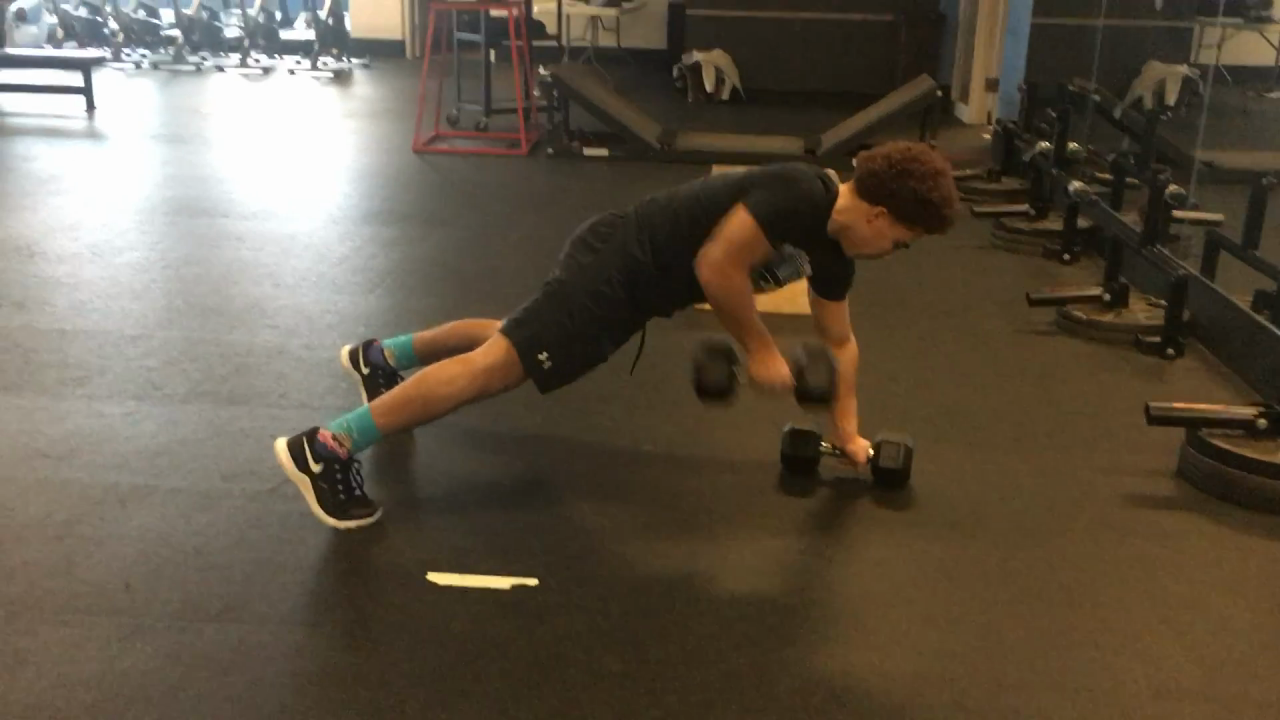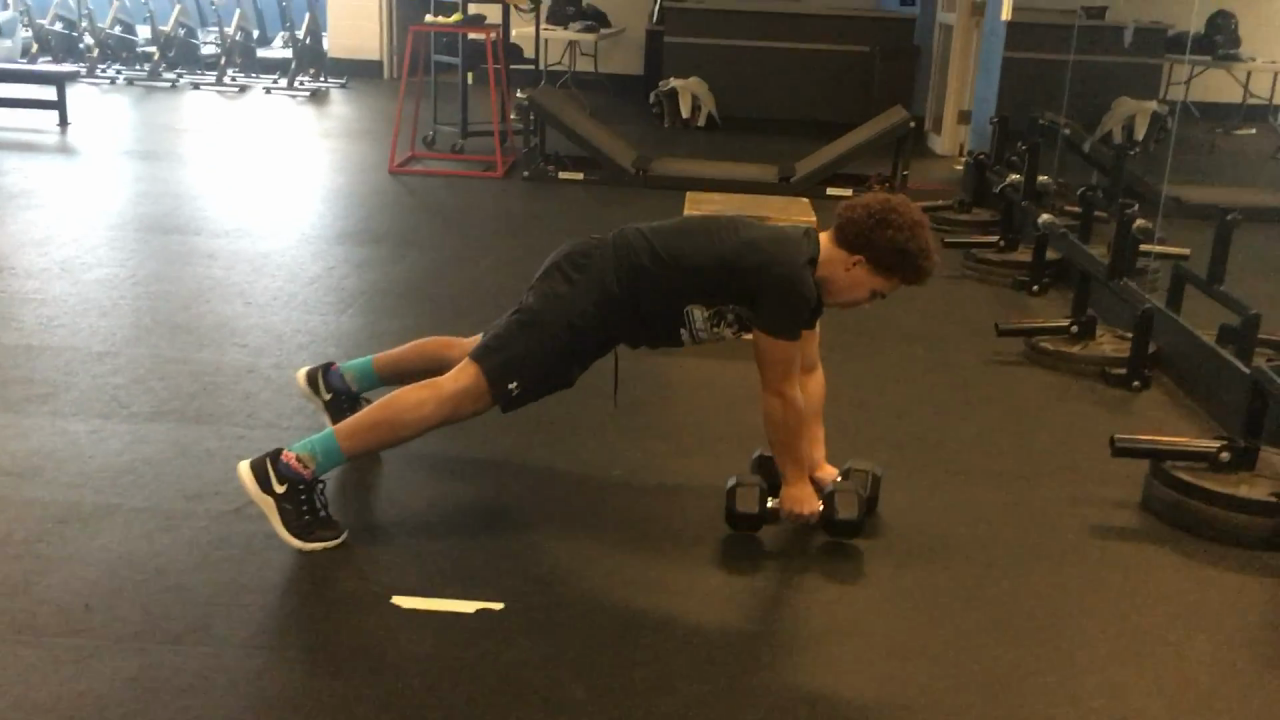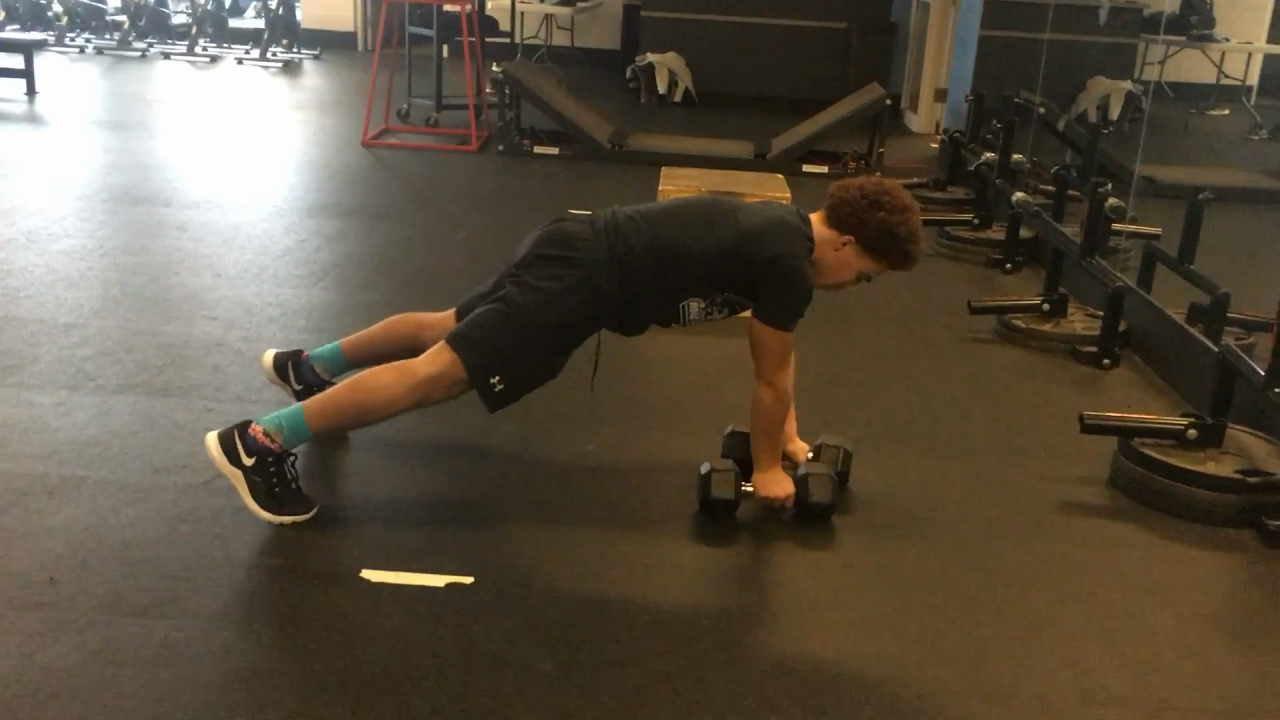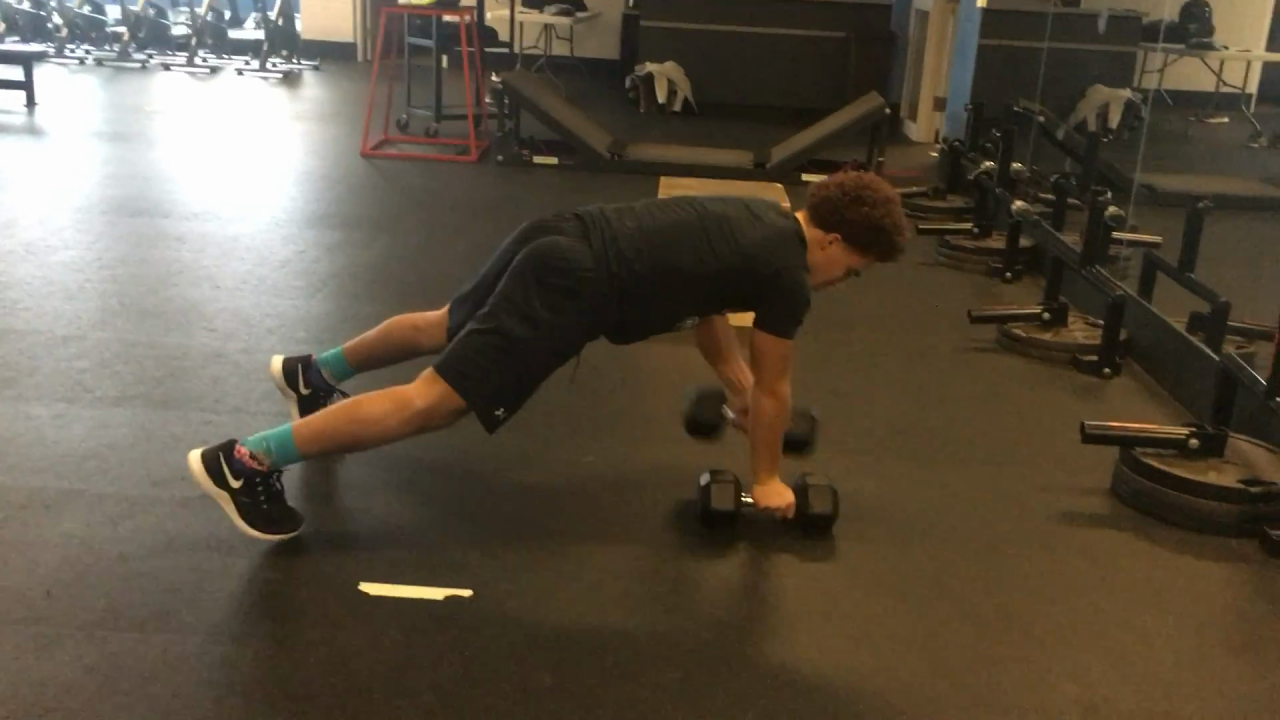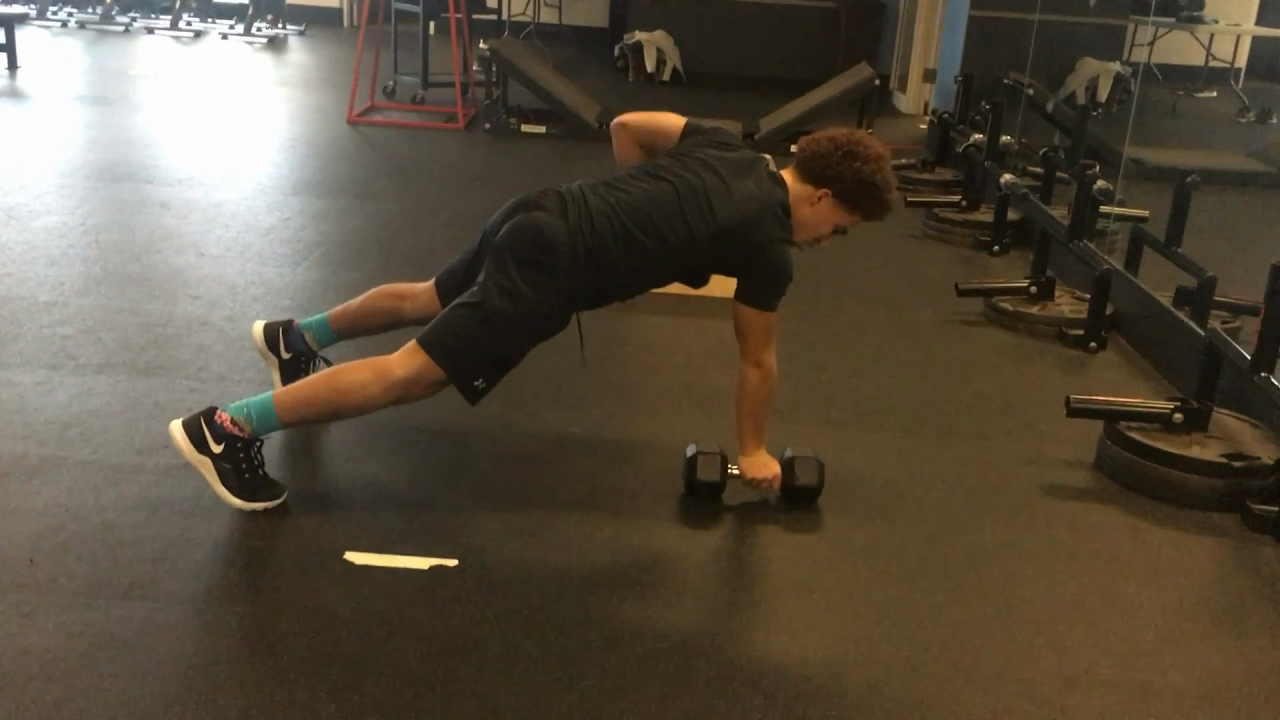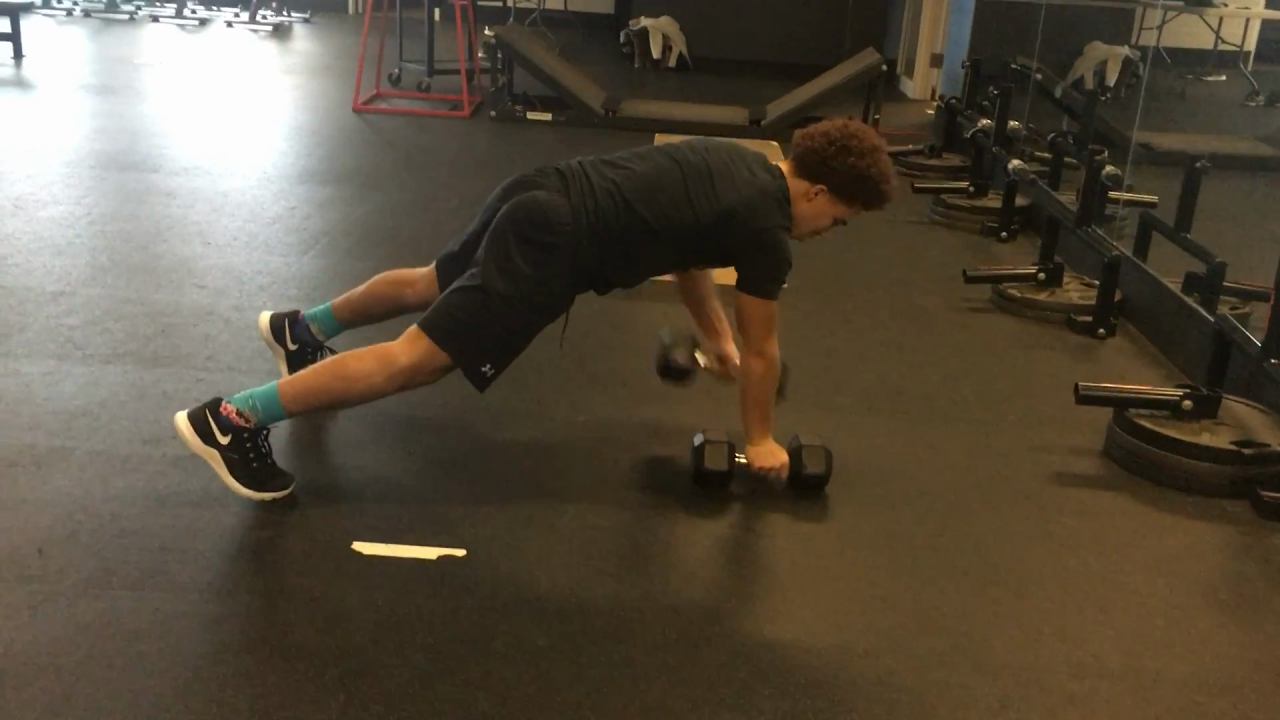
dt=0.4s
person 1, frame 1
left shoulder: (830, 247)
right shoulder: (798, 194)
left elbow: (837, 339)
right elbow: (715, 268)
left wrist: (848, 433)
right wrist: (760, 351)
left hip: (641, 283)
right hip: (619, 261)
left knee: (513, 333)
right knee: (498, 364)
left ankle: (381, 355)
right ankle: (325, 448)
person 1, frame 2
left shoulder: (805, 267)
right shoulder: (786, 275)
left elbow: (809, 371)
right elbow: (781, 393)
left wrist: (819, 459)
right wrist: (795, 483)
left hip: (601, 286)
right hip: (592, 292)
left knee: (478, 353)
right knee: (467, 388)
left ankle: (340, 379)
right ankle: (290, 469)
person 1, frame 3
left shoulder: (783, 231)
right shoulder: (790, 265)
left elbow: (773, 362)
right elbow: (771, 379)
left wrist: (790, 435)
right wrist: (767, 467)
left hip: (573, 248)
right hip: (580, 282)
left knee: (445, 327)
right knee: (438, 373)
left ankle: (305, 365)
right ankle: (259, 442)
person 1, frame 4
left shoulder: (762, 218)
right shoulder: (788, 275)
right elbow: (773, 389)
left wrist: (739, 394)
right wrist: (765, 479)
left hip: (554, 239)
right hip: (568, 289)
left knee: (445, 329)
right knee: (432, 400)
left ankle: (314, 373)
right ankle: (245, 462)
person 1, frame 5
left shoulder: (732, 151)
right shoulder: (768, 244)
left elbow: (627, 126)
right elbow: (757, 360)
right wrist: (752, 453)
left hip: (535, 216)
right hip: (552, 266)
left knee: (428, 301)
right knee: (413, 371)
left ankle: (294, 339)
right ankle: (225, 428)
person 1, frame 6
left shoulder: (739, 161)
right shoulder: (766, 229)
right elbow: (763, 350)
left wrist: (715, 341)
right wrist: (759, 440)
left hip: (537, 193)
right hip: (551, 245)
left knee: (429, 286)
right knee: (419, 356)
left ankle: (299, 328)
right ankle: (232, 421)
